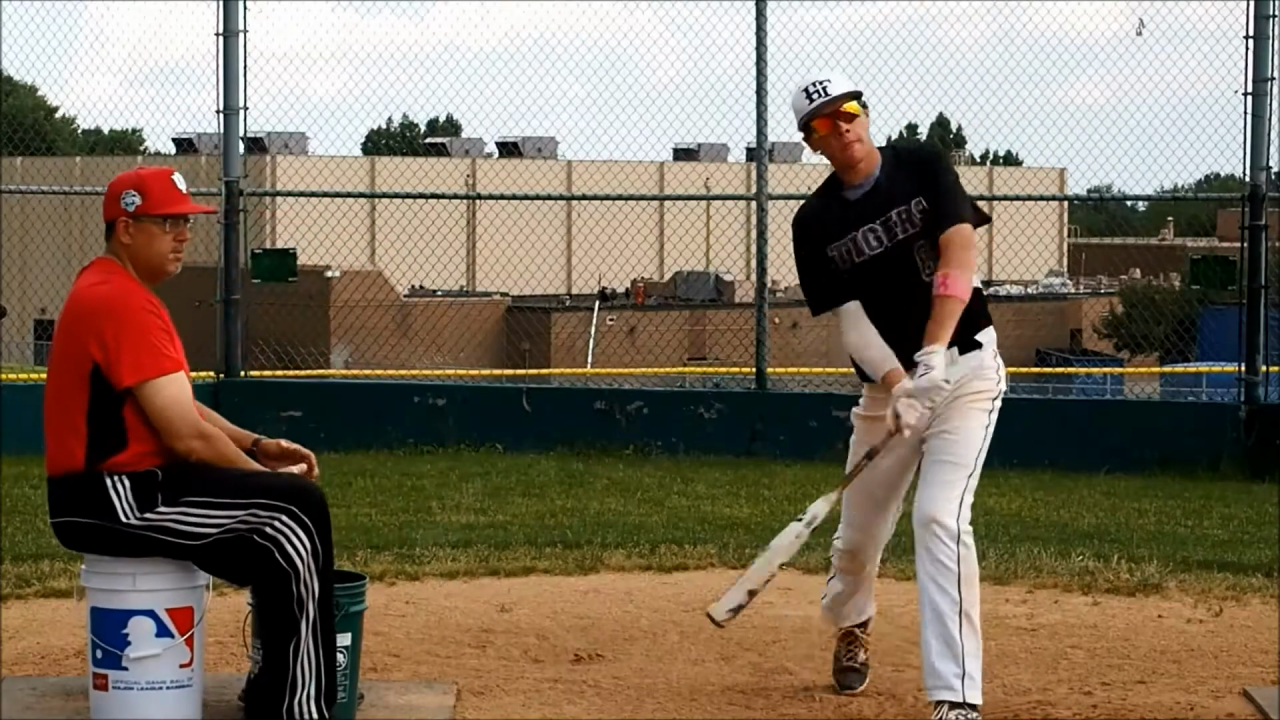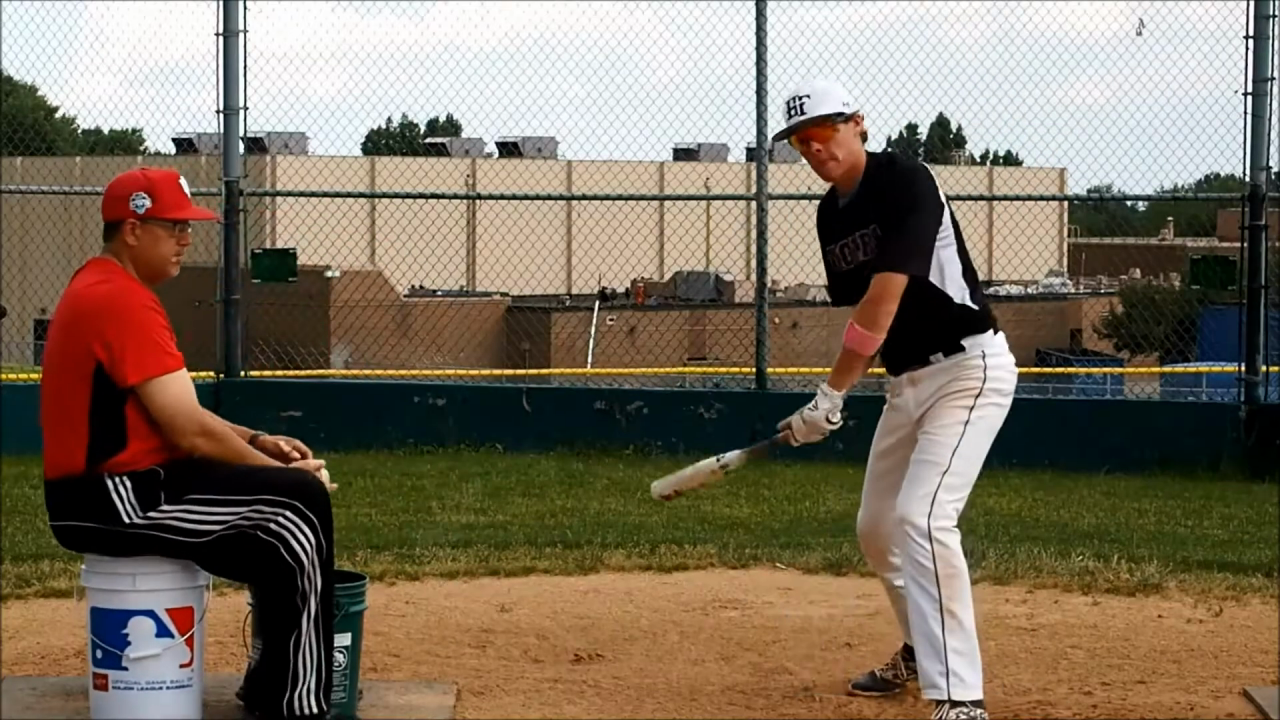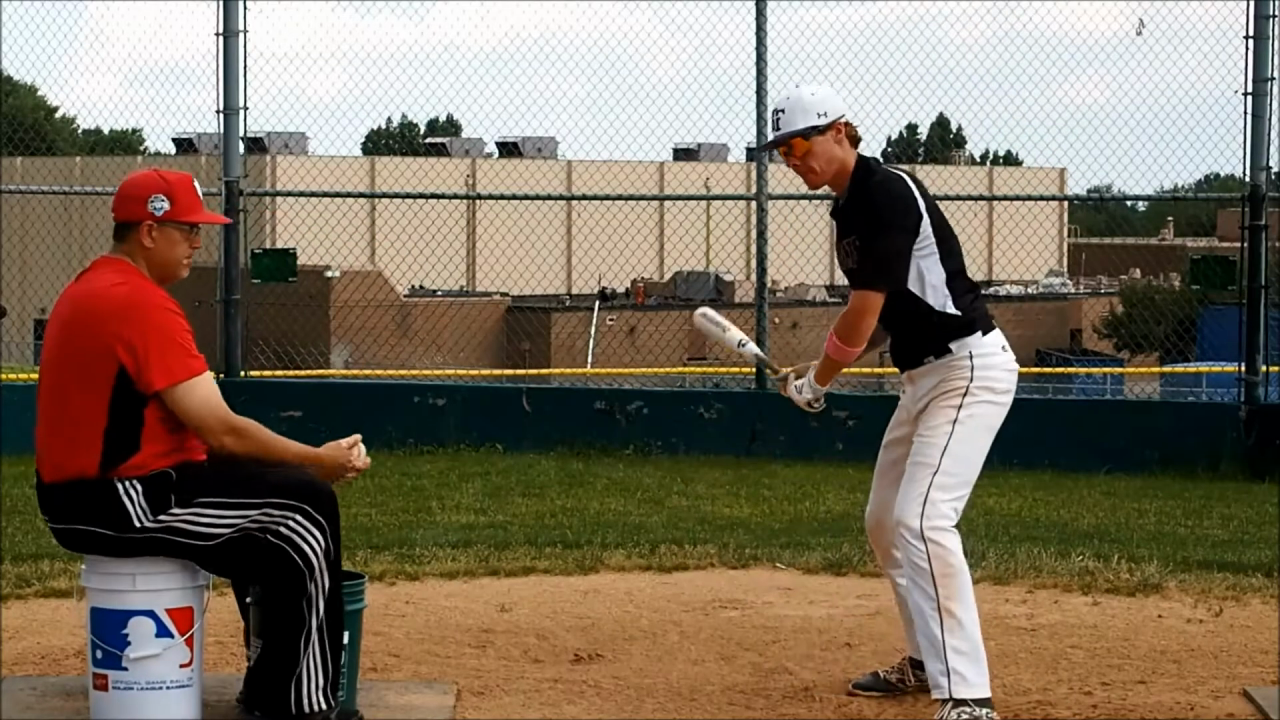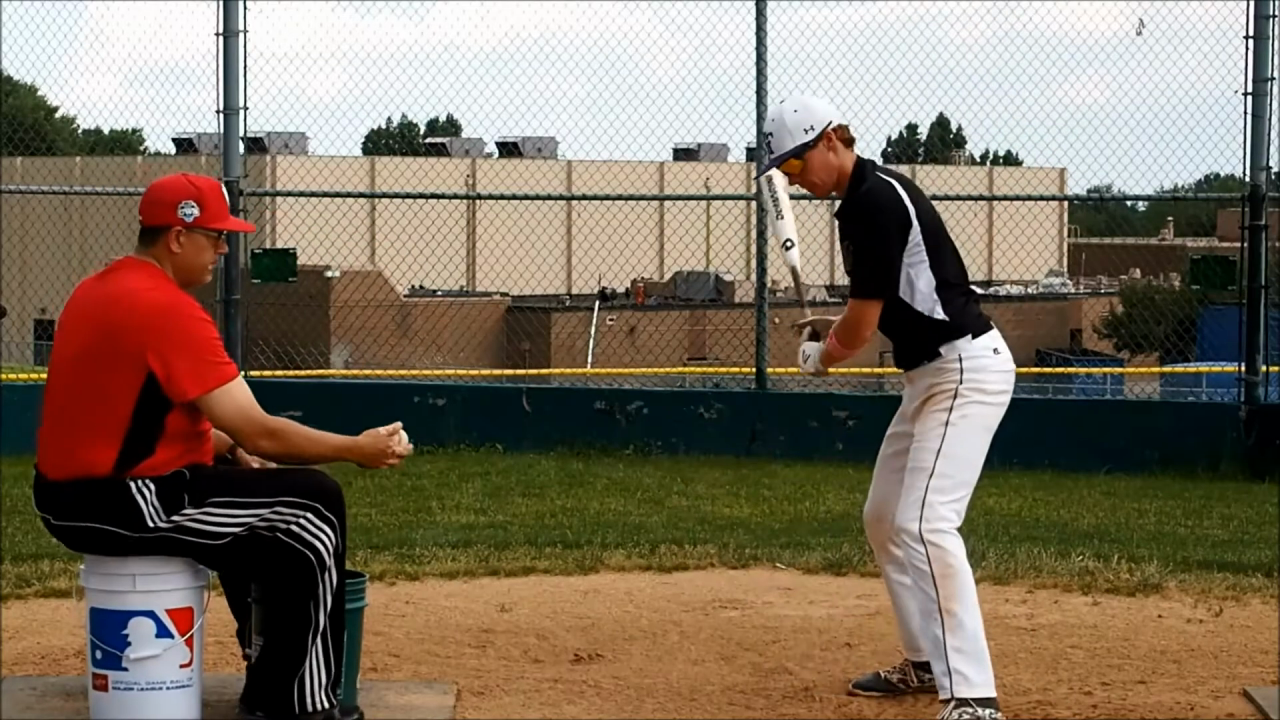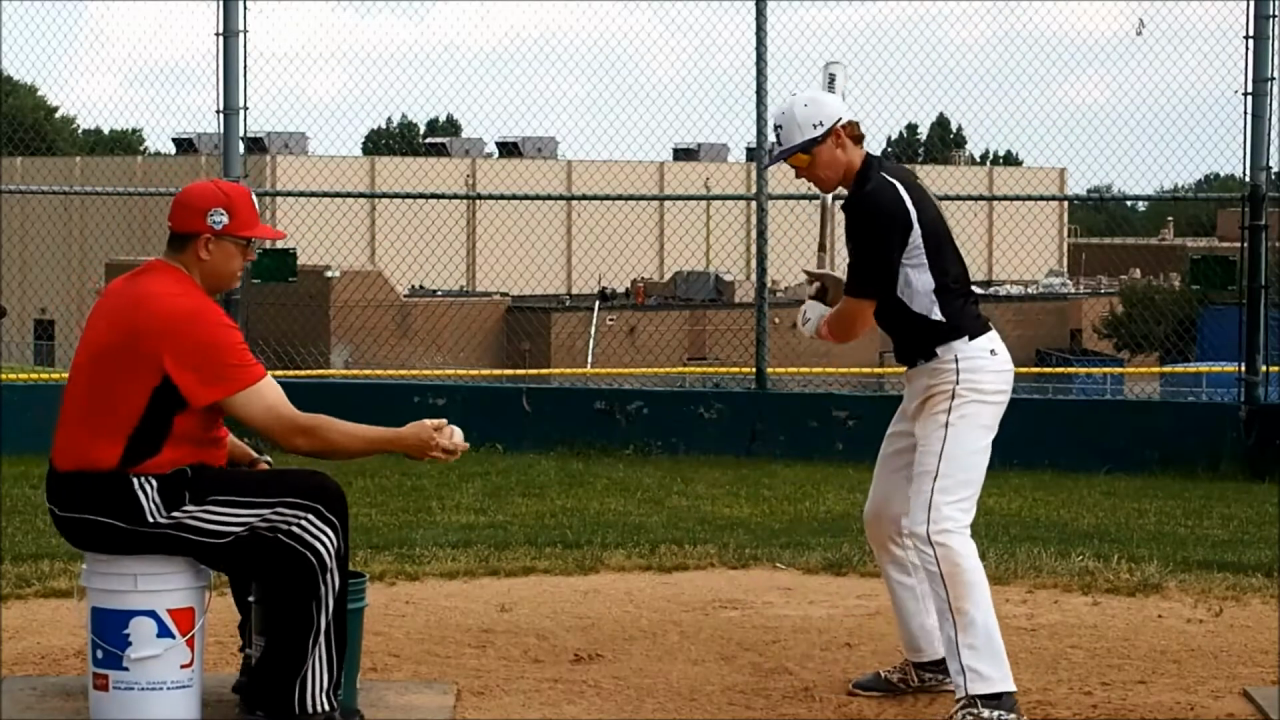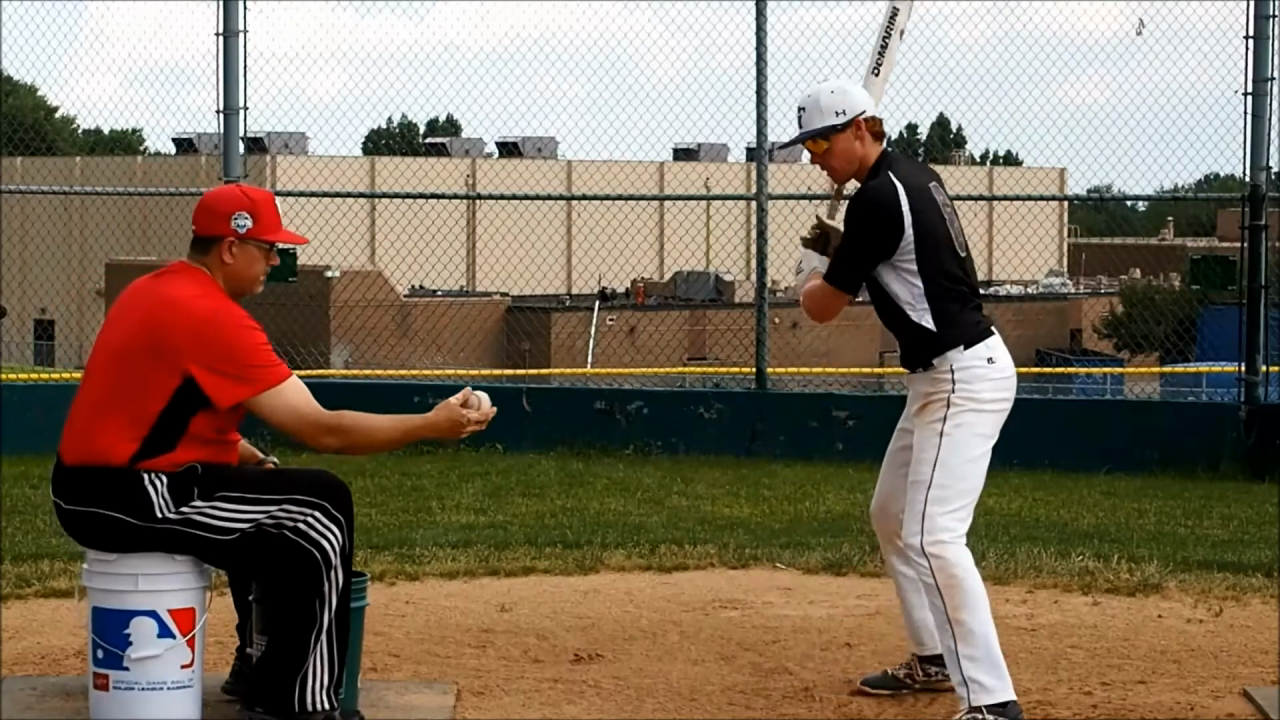
dt=0.2s
person 1, frame 1
left shoulder: (924, 163)
right shoulder: (814, 222)
left elbow: (961, 253)
right elbow: (849, 321)
left wrist: (934, 353)
right wrist: (893, 390)
left hip: (966, 368)
right hip: (888, 384)
left knee: (940, 519)
right knee: (858, 534)
right ankle: (851, 626)
person 1, frame 2
left shoulder: (906, 181)
right shoulder: (830, 216)
left elbow: (883, 301)
right elbow: (861, 310)
left wrist: (831, 389)
right wrist: (836, 393)
left hip: (971, 367)
right hip: (910, 380)
left knee: (922, 519)
right knee: (878, 526)
right ankle: (923, 651)
person 1, frame 3
left shoulder: (885, 191)
right shoulder: (849, 204)
left elbow: (864, 313)
left wrist: (817, 378)
right wrist: (826, 363)
left hip: (970, 367)
right hip: (925, 375)
left knee: (922, 520)
right knee: (886, 521)
right ankle: (928, 659)
person 1, frame 4
left shoulder: (874, 199)
right shoulder: (867, 193)
left elbow: (861, 325)
left wrist: (819, 354)
right wrist: (836, 329)
left hip: (965, 369)
right hip: (931, 373)
left knee: (926, 524)
right knee: (884, 519)
right ankle: (926, 660)
person 1, frame 5
left shoulder: (874, 200)
right shoulder: (887, 182)
left elbow: (851, 324)
left wrist: (814, 318)
right wrist: (847, 288)
left hip: (962, 369)
right hip: (936, 372)
left knee: (937, 527)
right knee: (885, 517)
right ankle: (929, 660)
person 1, frame 6
left shoulder: (877, 198)
right shoulder: (911, 174)
left elbow: (822, 306)
left wrist: (813, 265)
right wrist: (844, 244)
left hip: (963, 376)
right hip: (944, 374)
left knee: (932, 535)
right knee: (891, 516)
right ankle: (933, 656)
person 2, frame 1
left shoulder: (115, 292)
right shoulder: (122, 302)
left elbow: (181, 406)
right elbow: (188, 437)
left wrist: (257, 445)
right wrist: (270, 480)
left hip: (115, 488)
right hip: (109, 500)
left knee: (289, 498)
right knee: (297, 507)
person 2, frame 2
left shoulder: (97, 288)
right shoulder: (124, 302)
left elbow: (173, 410)
right elbow: (191, 432)
left wrist: (254, 442)
right wrist: (283, 467)
left hip: (96, 486)
right hip: (109, 500)
left knee: (274, 502)
right knee: (299, 500)
person 2, frame 3
left shoulder: (89, 289)
right shoulder: (142, 304)
right elbow: (221, 430)
left wrist: (249, 449)
right wrist: (318, 459)
left hip: (78, 491)
right hip: (113, 504)
left knee: (259, 486)
right knee: (307, 504)
person 2, frame 4
left shoulder: (100, 288)
right shoulder: (170, 310)
right elbow: (260, 433)
left wrist: (231, 454)
right wrist: (356, 448)
left hip: (75, 492)
right hip: (118, 503)
left knee: (259, 495)
right knee: (315, 501)
person 2, frame 5
left shoulder: (130, 289)
right shoulder: (191, 315)
right elbow: (295, 432)
left wrist: (252, 463)
right wrist: (401, 440)
left hip: (89, 490)
right hip: (121, 502)
left knee: (275, 500)
right knee: (315, 507)
person 2, frame 6
left shoulder: (151, 289)
right shoulder: (215, 318)
right elbow: (323, 431)
left wrist: (257, 463)
right wrist: (432, 425)
left hip: (90, 488)
right hip: (127, 500)
left knee: (274, 511)
right knee: (320, 508)
left ankle: (266, 675)
